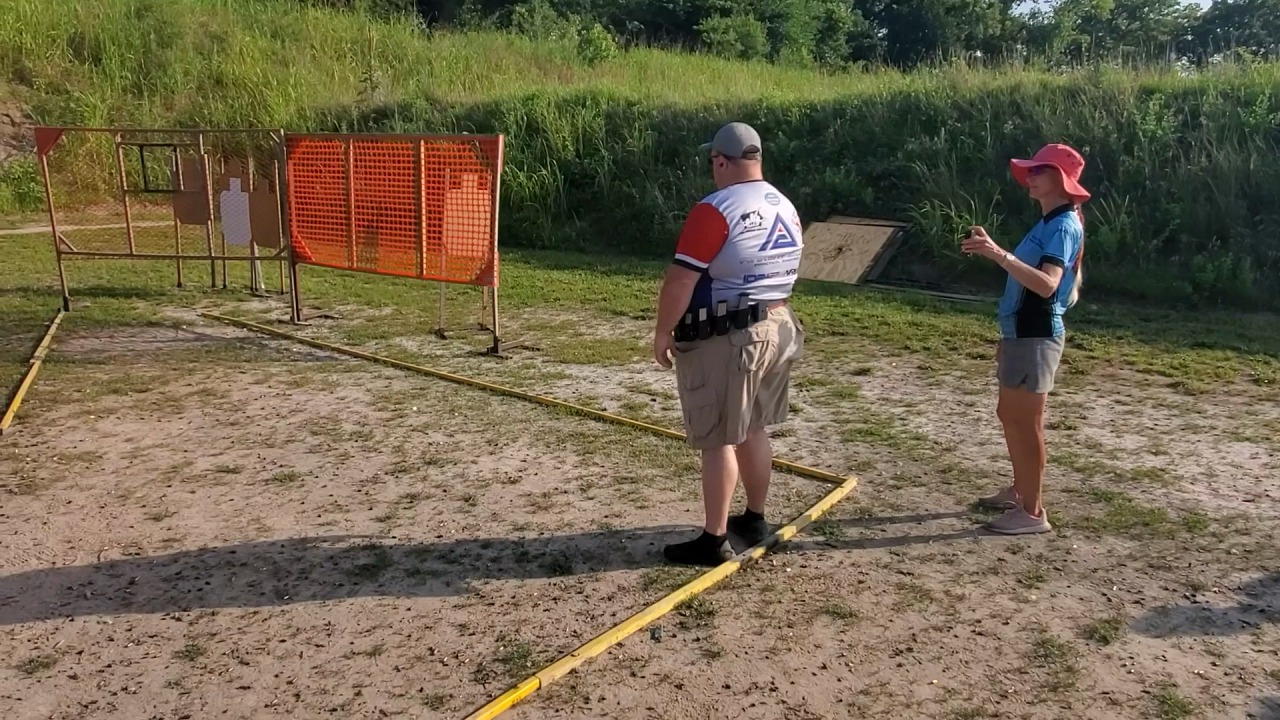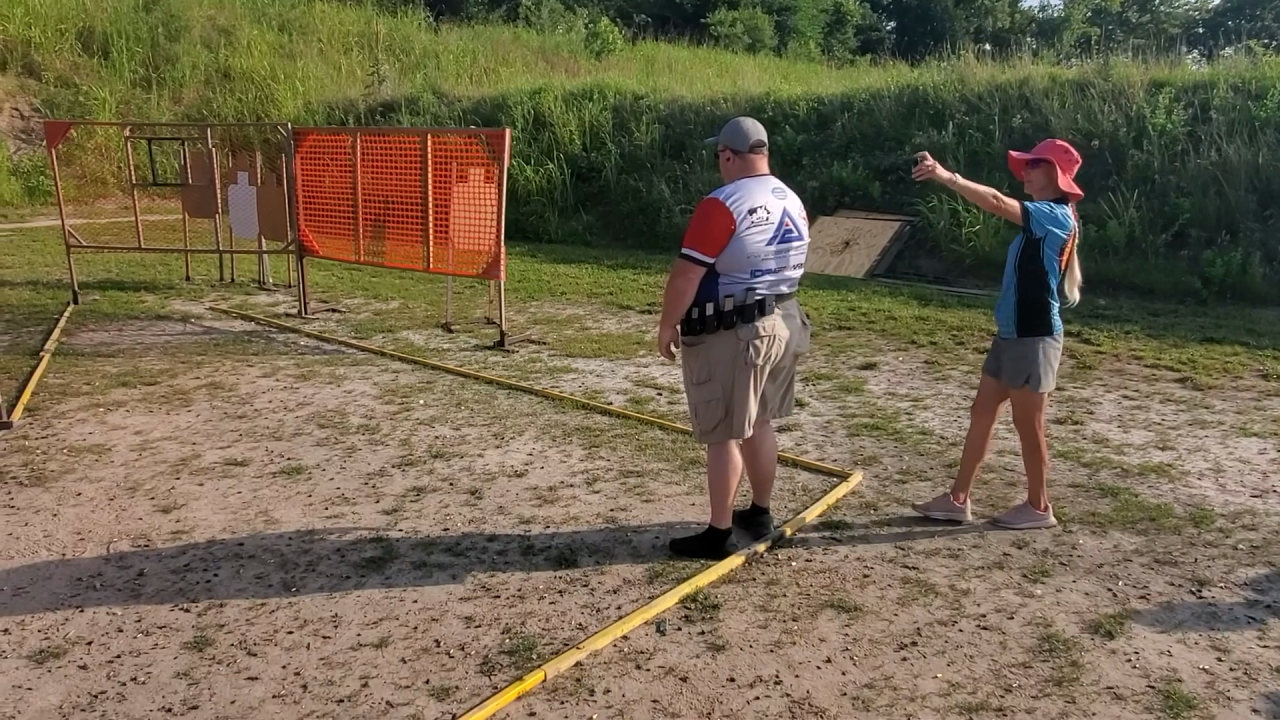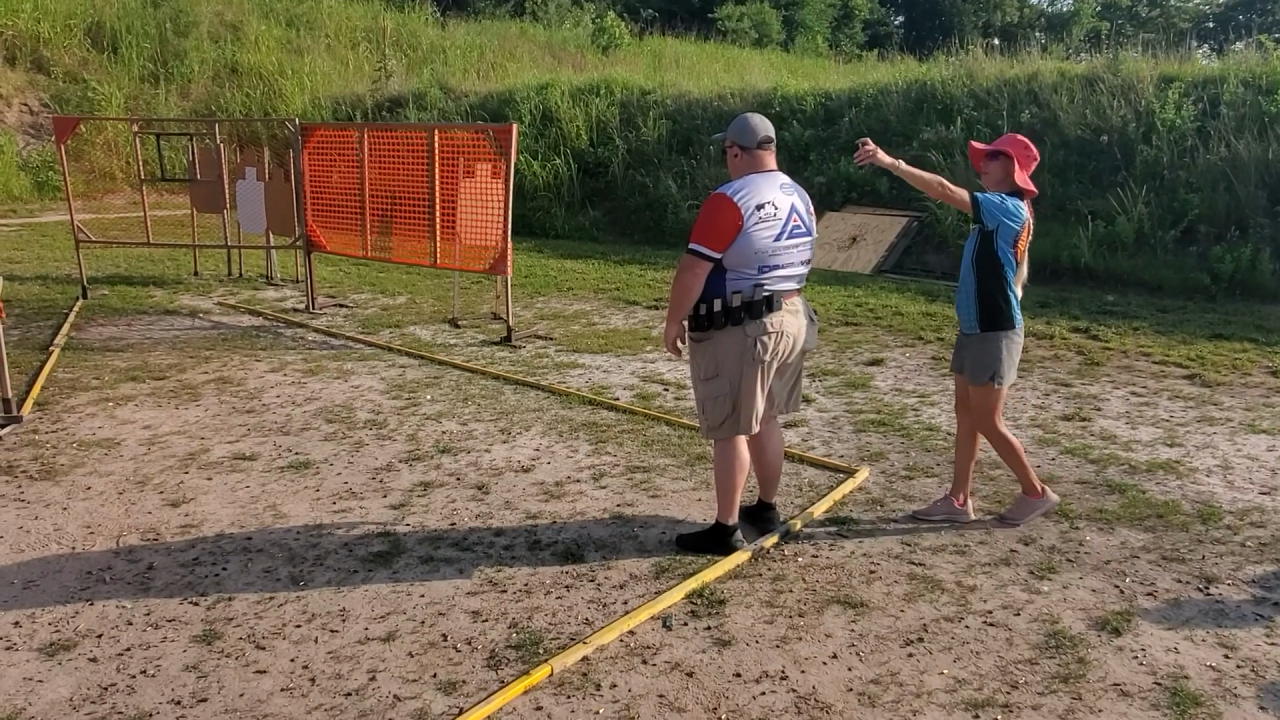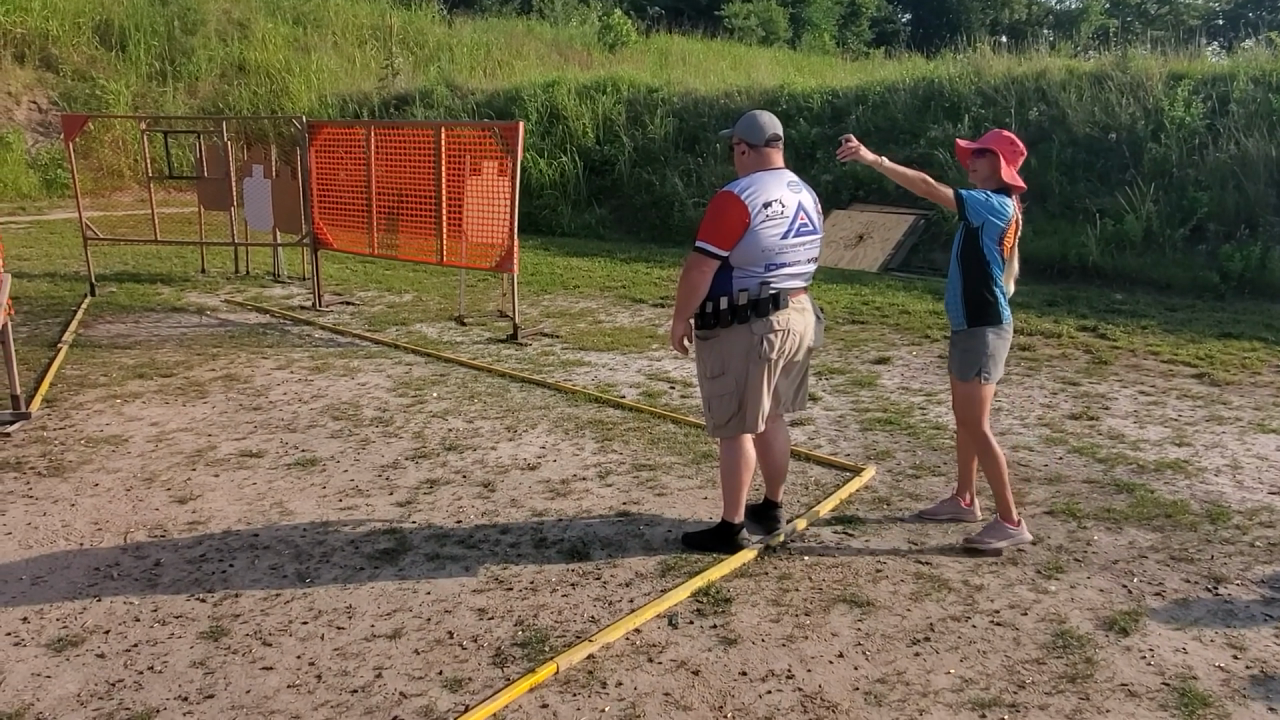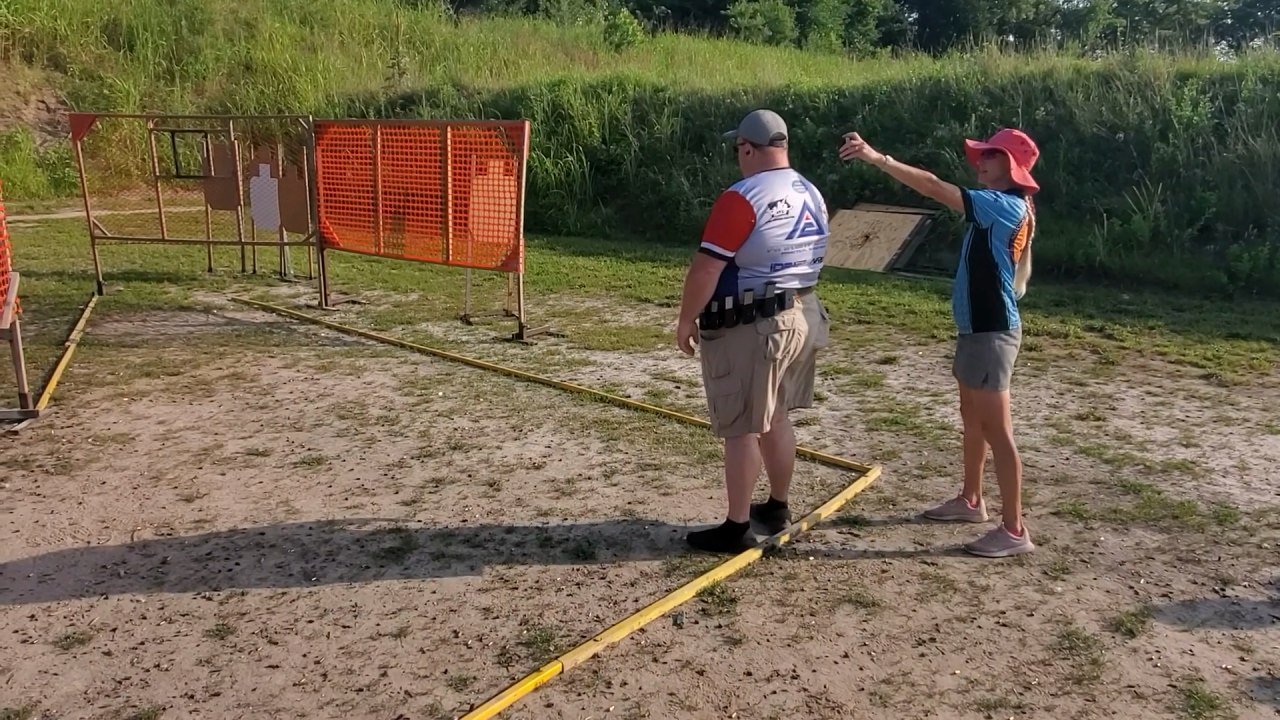
dt=0.5s
person 1, frame 1
left shoulder: (715, 209)
right shoulder: (785, 209)
left elbow: (681, 280)
left wrist: (663, 333)
left hip: (724, 339)
right hip: (776, 331)
left knee: (717, 440)
right knee: (751, 429)
left ankle: (713, 540)
right ankle: (754, 519)
person 1, frame 2
left shoulder: (722, 204)
right shoulder: (792, 202)
left elbow: (686, 274)
left wrist: (668, 325)
left hip: (730, 334)
right hip: (781, 324)
left knee: (724, 434)
right knee: (758, 423)
left ankle: (719, 533)
right ankle: (760, 513)
person 1, frame 3
left shoulder: (729, 200)
right shoulder: (800, 198)
left elbow: (693, 269)
left wrist: (674, 321)
left hip: (738, 329)
right hip: (791, 318)
left knee: (730, 430)
right knee: (765, 419)
left ankle: (726, 529)
right ankle: (766, 509)
person 1, frame 4
left shoulder: (737, 197)
right shoulder: (807, 196)
left elbow: (701, 267)
left wrist: (681, 319)
left hip: (744, 327)
right hip: (798, 316)
left knee: (736, 428)
right knee: (771, 418)
left ankle: (732, 527)
right ankle: (772, 508)
person 1, frame 5
left shoulder: (743, 198)
right shoulder: (813, 195)
left elbow: (706, 268)
left wrist: (687, 319)
left hip: (750, 326)
right hip: (802, 316)
left knee: (741, 428)
right knee: (776, 417)
left ankle: (737, 527)
right ankle: (778, 506)
person 2, frame 1
left shoulder: (1066, 227)
right shoulder: (1046, 223)
left elbow: (1046, 284)
left wrist: (998, 254)
left hip: (1037, 338)
right hip: (1019, 334)
left knee: (1026, 425)
right knee: (1009, 416)
left ankle: (1032, 511)
right ankle: (1021, 489)
person 2, frame 2
left shoulder: (1056, 216)
right shoulder: (1039, 219)
left elbow: (998, 203)
left wrist: (946, 176)
left hip: (1034, 338)
right hip: (1010, 333)
left knee: (1027, 424)
right knee: (981, 413)
left ankle: (1038, 507)
right ankle: (958, 498)
person 2, frame 3
left shoulder: (1009, 209)
right shoulder: (999, 211)
left elbow: (944, 191)
left wrist: (891, 162)
left hip: (995, 333)
right hip: (975, 329)
left knee: (987, 422)
right knee: (965, 415)
left ankle: (1035, 492)
right ankle: (959, 499)
person 2, frame 4
left shoulder: (995, 204)
right shoulder: (990, 206)
left elbow: (928, 188)
left wrist: (873, 159)
left hip: (984, 329)
right hip: (969, 325)
left knee: (976, 425)
right knee: (963, 417)
left ankle: (1011, 521)
right ankle: (964, 499)
person 2, frame 5
left shoulder: (1006, 206)
right shoulder: (998, 206)
left elbow: (935, 187)
left wrist: (877, 158)
left hip: (992, 332)
right hip: (976, 328)
left knee: (996, 430)
right knee: (972, 418)
left ankle: (1014, 530)
right ankle: (971, 500)
